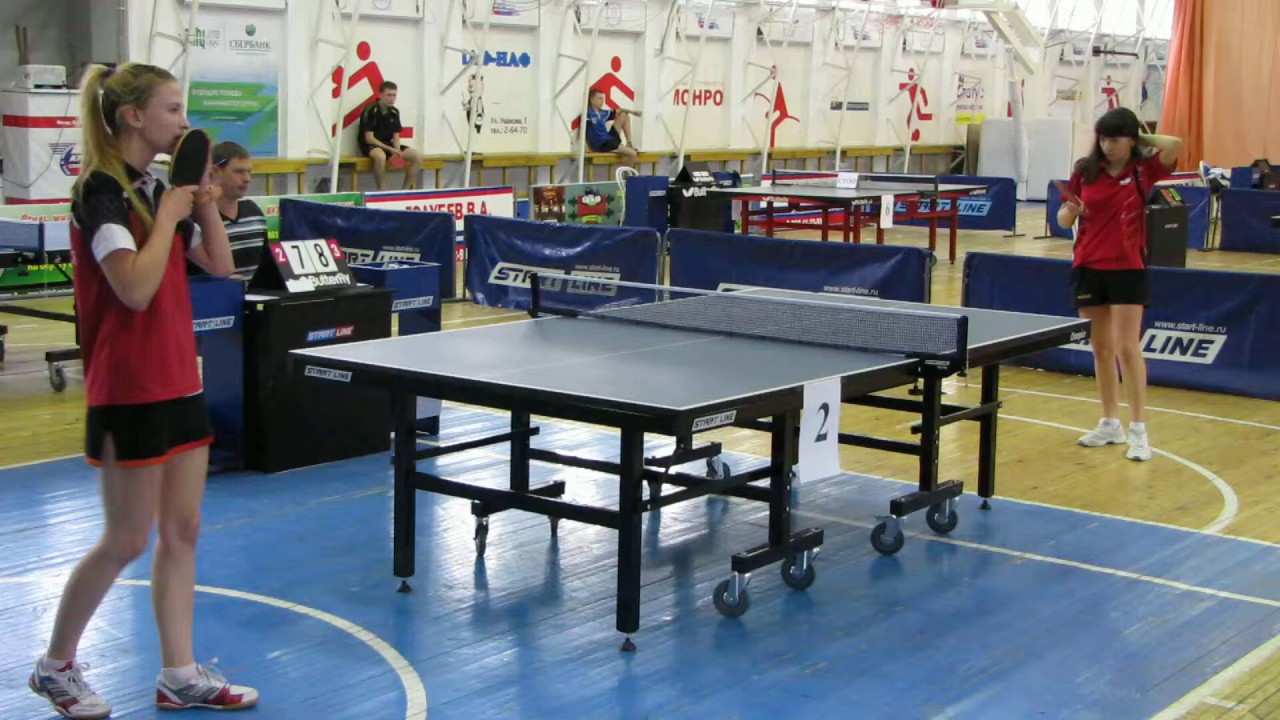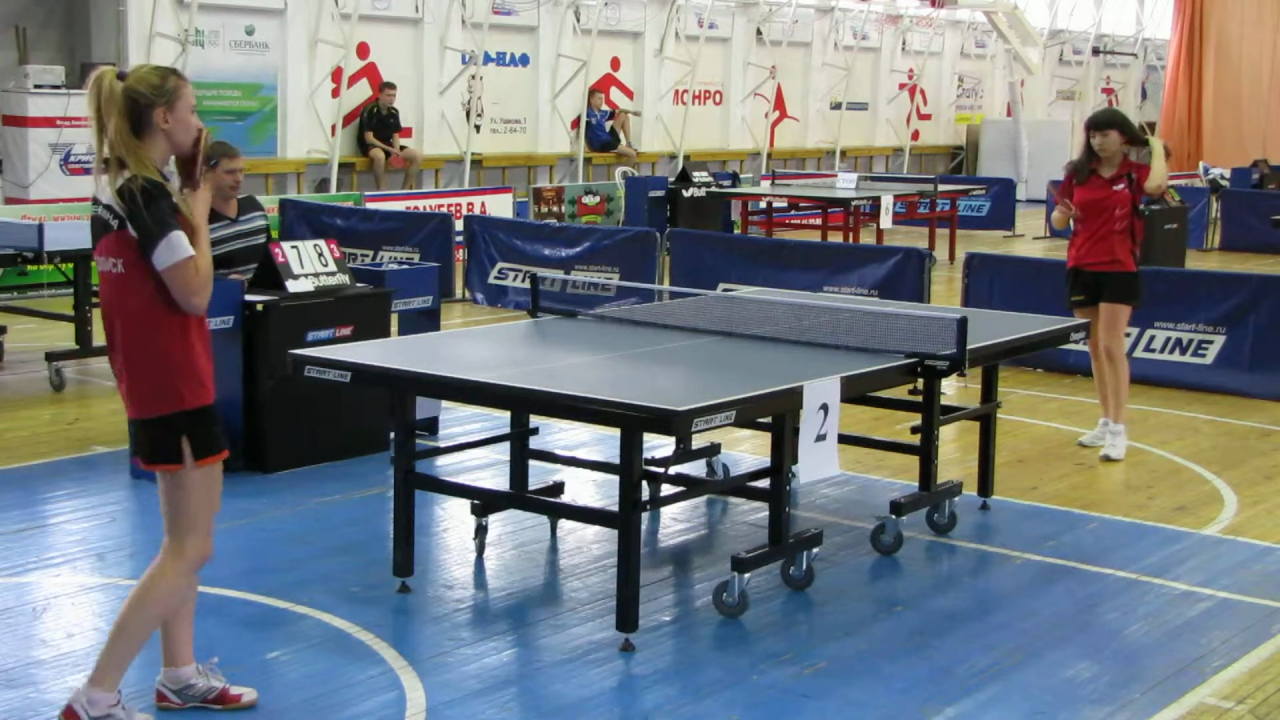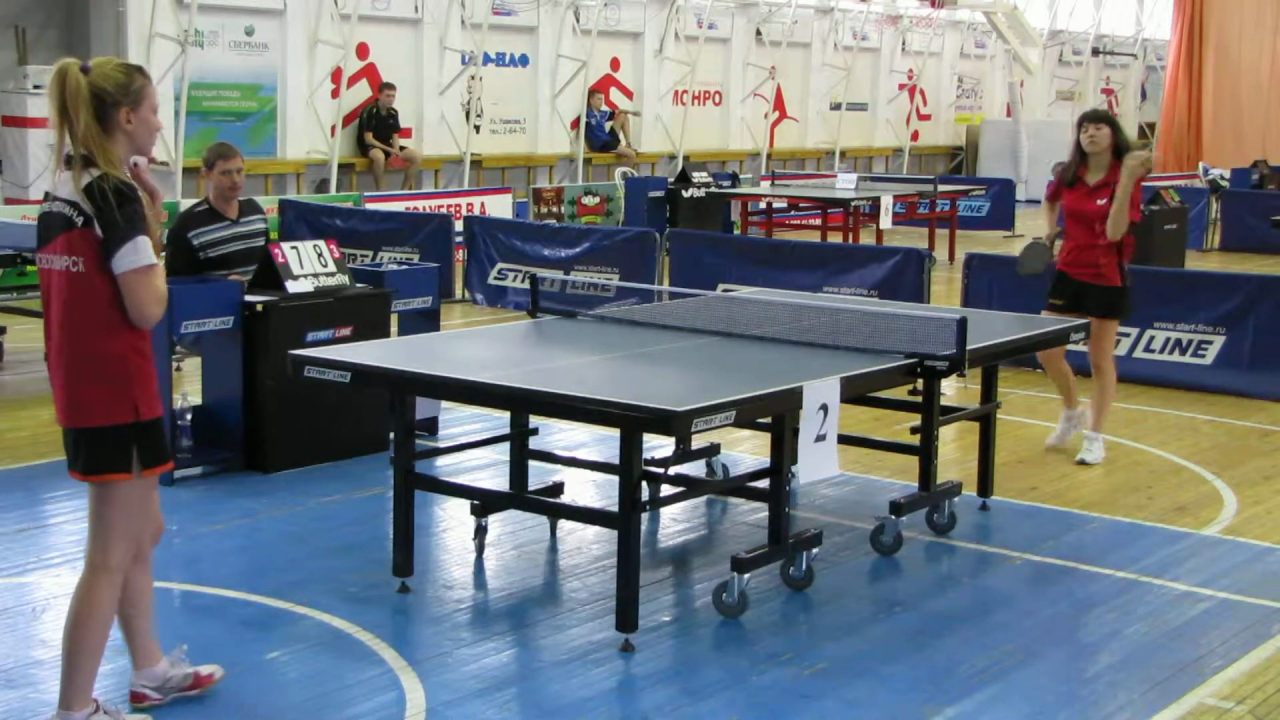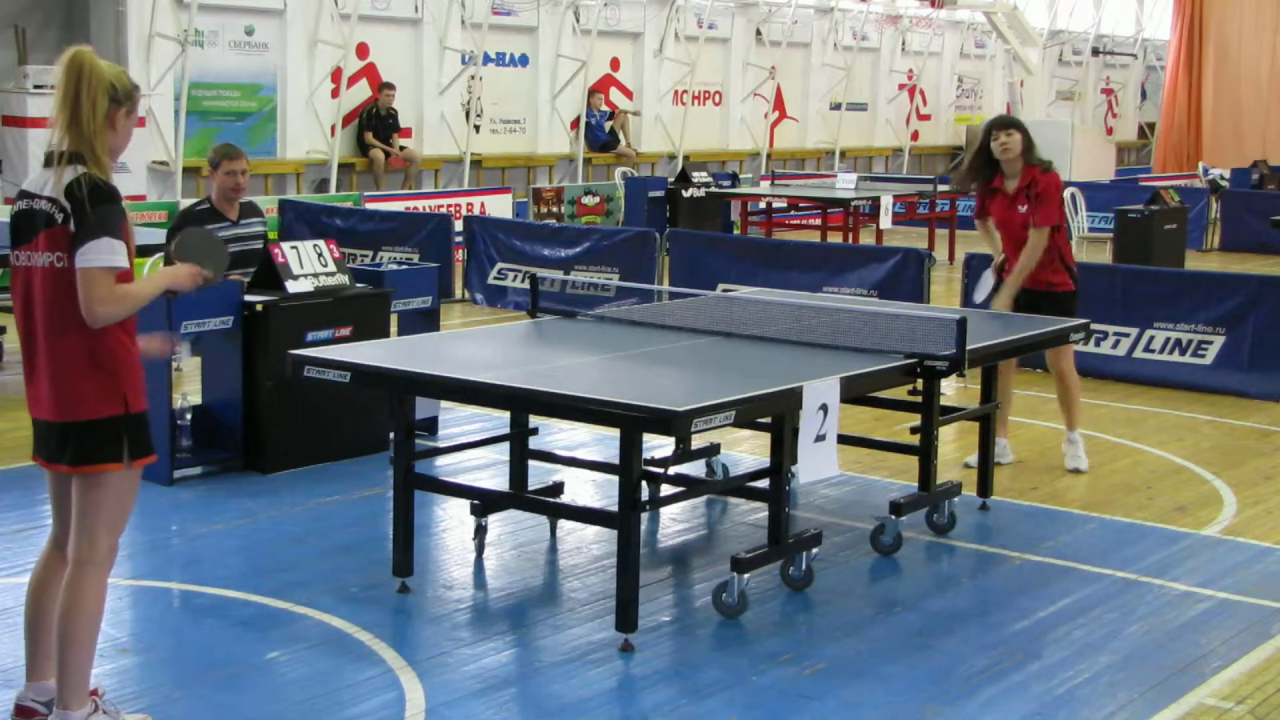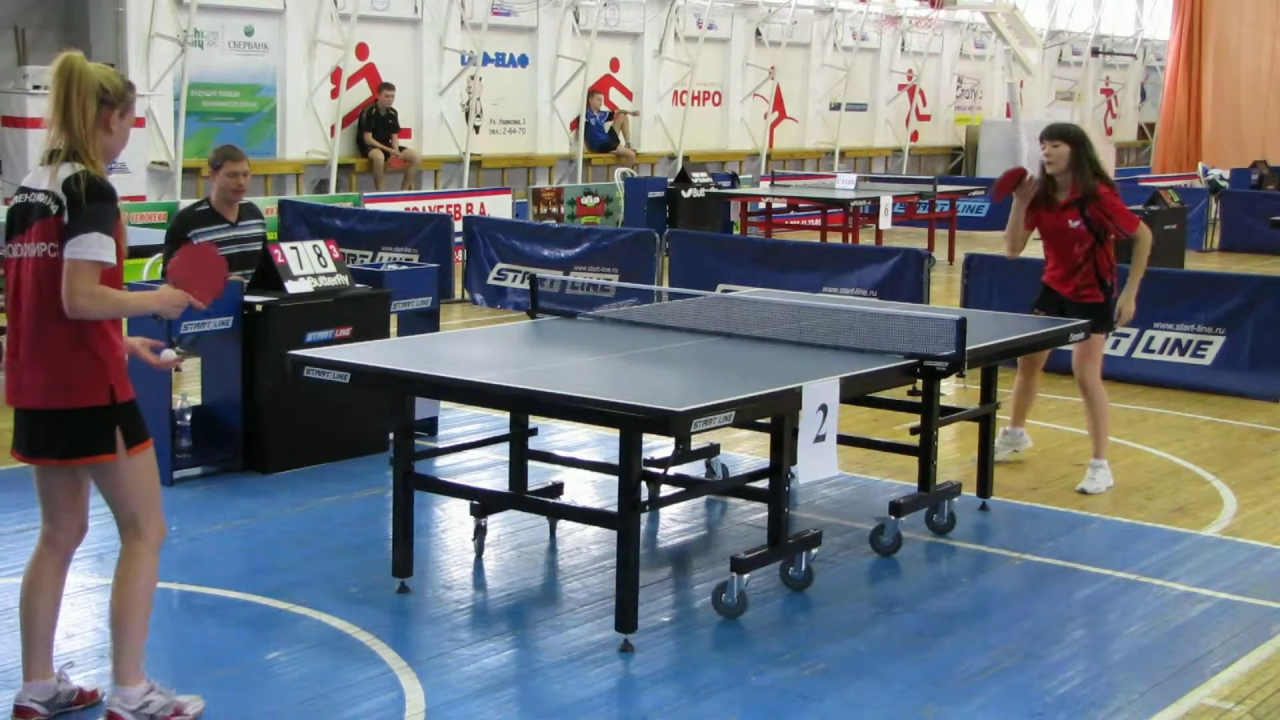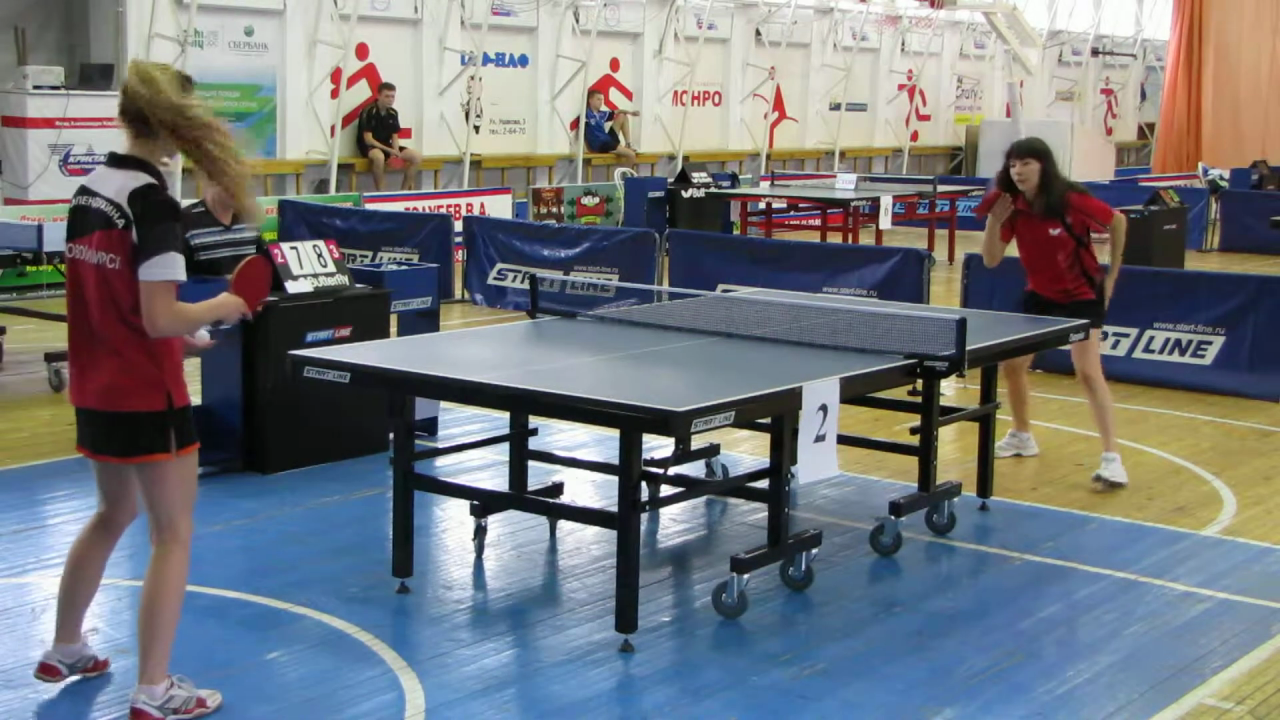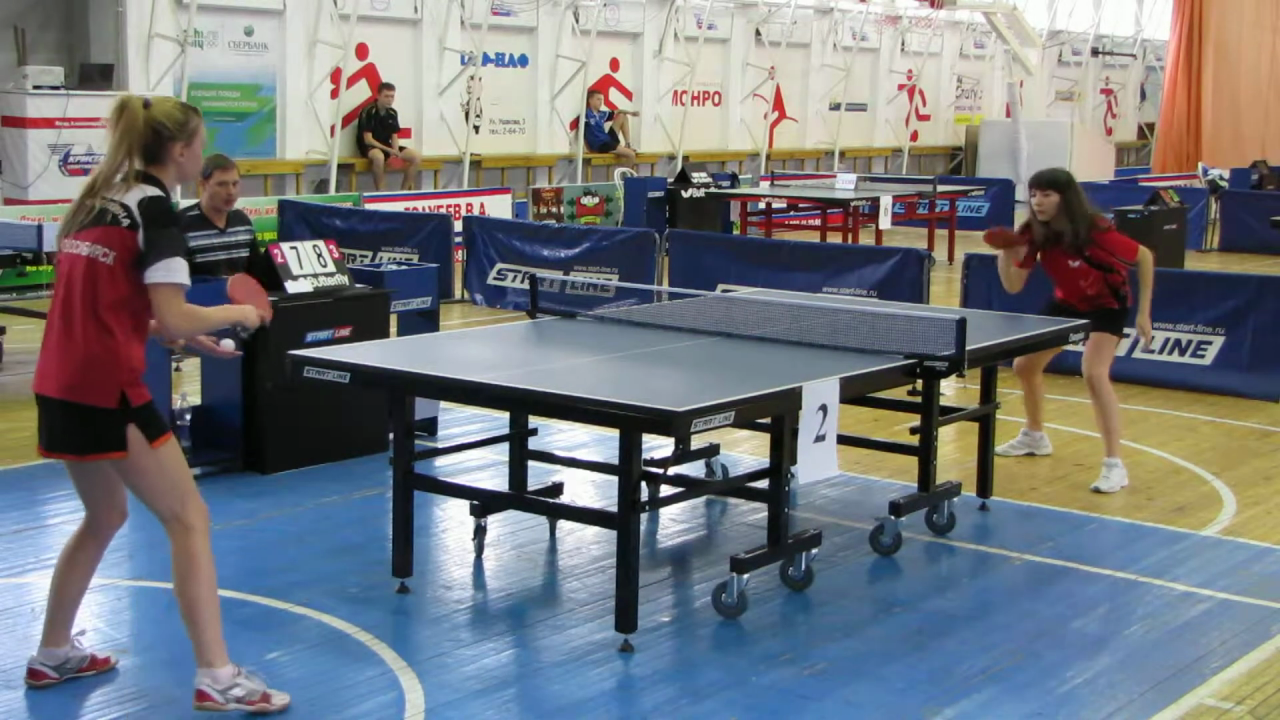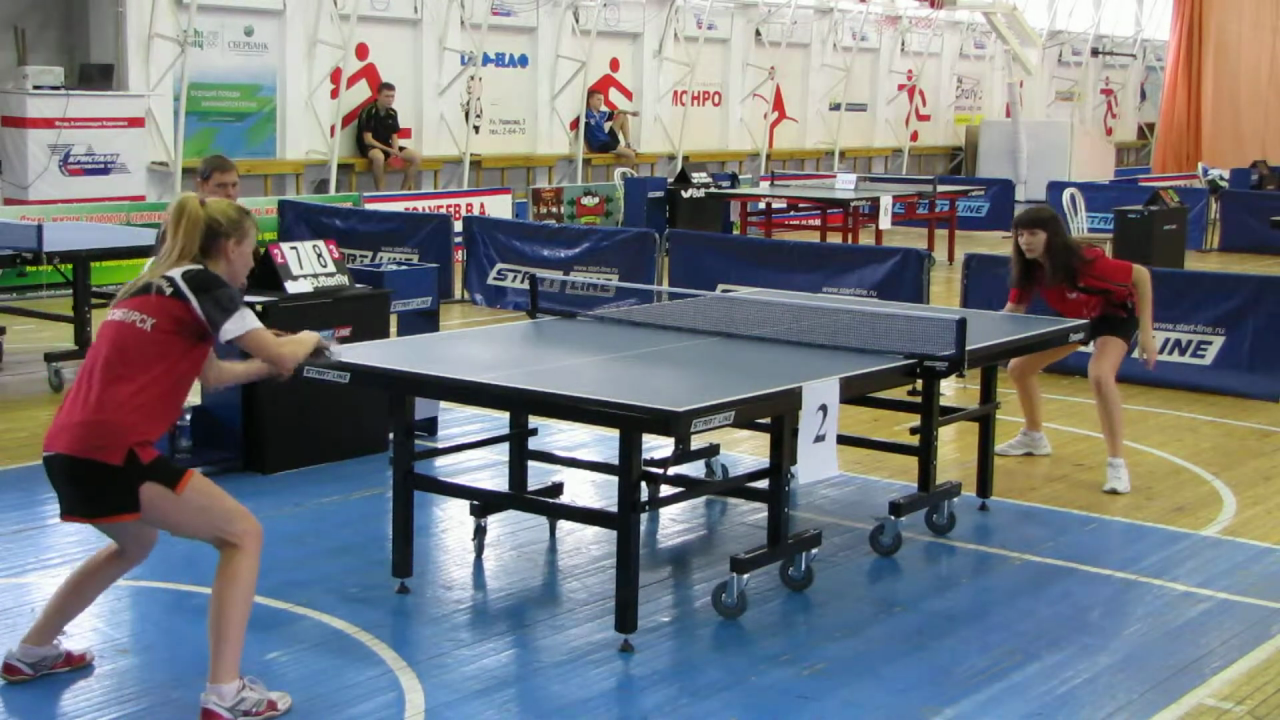
dt=0.7s
person 1, frame 1
left shoulder: (158, 187)
right shoulder: (99, 188)
left elbow: (221, 265)
right elbow: (135, 287)
left wrist: (204, 200)
right wrist: (169, 216)
left hip: (180, 379)
right hip: (130, 389)
left knee: (182, 532)
right knee: (127, 540)
right ankle: (56, 663)
person 1, frame 2
left shoulder: (122, 186)
right shoulder: (147, 193)
left elbow: (188, 268)
right elbow: (196, 294)
left wrist: (193, 195)
right wrist: (197, 214)
left hip: (157, 386)
right hip: (174, 388)
left knee: (182, 537)
right knee: (191, 548)
person 1, frame 3
left shoulder: (63, 190)
right shoulder: (112, 194)
right elbow: (146, 309)
left wrist: (148, 213)
right wrist: (160, 269)
left hip: (81, 394)
right hip: (118, 398)
left knee: (143, 532)
right knee: (110, 557)
person 1, frame 4
right shoulder: (93, 193)
right elbow: (99, 305)
left wrist: (134, 340)
right wrist: (167, 278)
right hip: (101, 398)
left knee: (65, 543)
right knee: (93, 556)
person 1, frame 5
right shoulder: (89, 190)
right elbow: (80, 297)
left wrist: (122, 339)
right wrist: (156, 300)
right hip: (89, 392)
left knee: (60, 535)
right knee: (144, 533)
person 1, frame 6
left shoulder: (88, 190)
right shoulder: (153, 203)
right elbow: (160, 319)
left wrist: (183, 329)
right wrist: (219, 308)
left hip: (94, 389)
right hip: (147, 396)
left knee: (113, 513)
right knee: (172, 536)
left ankle: (64, 648)
person 1, frame 7
left shoulder: (94, 202)
right shoulder: (155, 210)
right elbow: (177, 317)
left wrist: (166, 330)
right wrist: (236, 311)
left hip: (57, 388)
right hip: (106, 391)
left knee: (104, 516)
right knee: (188, 520)
left ankle: (53, 653)
right ankle: (217, 677)
person 1, frame 8
left shoulder: (151, 286)
right shoulder: (201, 284)
left elbow: (208, 370)
right elbow: (281, 358)
left wrist: (262, 363)
right wrist: (307, 338)
left hip: (65, 450)
right hip: (111, 454)
left knee: (135, 543)
right knee: (242, 535)
person 2, frame 1
left shoulder: (1143, 171)
right shoulder: (1084, 171)
left elbow: (1175, 144)
right elbow: (1063, 220)
left wrist: (1142, 138)
right wrist: (1070, 210)
left hip: (1127, 269)
right hip: (1088, 268)
left knee: (1127, 348)
right knee: (1100, 348)
left ankle: (1138, 430)
right ankle: (1110, 423)
person 2, frame 2
left shoulder: (1136, 173)
right shoulder: (1077, 173)
left elbow: (1158, 186)
right elbow: (1058, 222)
left wrist: (1156, 146)
right wrist: (1063, 213)
left hip: (1119, 270)
right hip: (1081, 269)
left knee: (1112, 348)
right knee: (1095, 349)
left ankle: (1118, 430)
right ankle: (1107, 422)
person 2, frame 3
left shoulder: (1129, 180)
right shoulder: (1068, 175)
left elbow: (1115, 233)
right elbow: (1050, 201)
left wrist: (1127, 180)
right wrist: (1052, 233)
left hip: (1107, 279)
right hip: (1069, 272)
left knee: (1100, 360)
right knee: (1046, 351)
left ankle: (1095, 438)
right ankle: (1074, 413)
person 2, frame 4
left shoulder: (1046, 181)
right shoulder: (988, 186)
left elbow: (1038, 244)
left wrist: (1007, 293)
right wrist: (998, 253)
left hip: (1054, 284)
right hip: (1013, 283)
left knee: (1061, 366)
right knee: (1001, 363)
left ankle: (1073, 438)
right ankle: (999, 444)
person 2, frame 5
left shoulder: (1099, 196)
right shoulder: (1040, 194)
left elbow: (1143, 237)
right elbow: (1013, 249)
left wrist: (1129, 293)
right wrist: (1019, 205)
left hip: (1092, 295)
right hip: (1053, 288)
left knee: (1086, 376)
right knee: (1029, 362)
left ankle: (1100, 466)
right ankle: (1015, 434)
person 2, frame 6
left shoulder: (1071, 200)
right shoulder: (1011, 207)
left elbow: (1118, 221)
right elbow: (991, 261)
left wrist: (1111, 276)
right wrist: (994, 221)
left hip: (1081, 295)
right hip: (1040, 295)
left knee: (1088, 372)
right knee: (1011, 365)
left ankle: (1111, 459)
right ankle: (1022, 436)
person 2, frame 7
left shoulder: (1095, 232)
right shoulder: (1033, 232)
left elbow: (1145, 258)
right elbow: (1014, 285)
left wrist: (1143, 313)
right wrist: (1006, 261)
left hip: (1107, 306)
right hip: (1067, 303)
left knee: (1094, 376)
right knee: (1024, 365)
left ankle: (1114, 464)
right ankle: (1034, 436)
person 2, frame 8
left shoulder: (1084, 262)
right shoulder: (1028, 269)
left elbow: (1141, 275)
right elbow: (1012, 313)
left wrist: (1146, 331)
left hip: (1115, 315)
right hip: (1073, 318)
left knee: (1100, 377)
right knee: (1019, 368)
left ankle: (1117, 464)
right ankle: (1033, 436)
